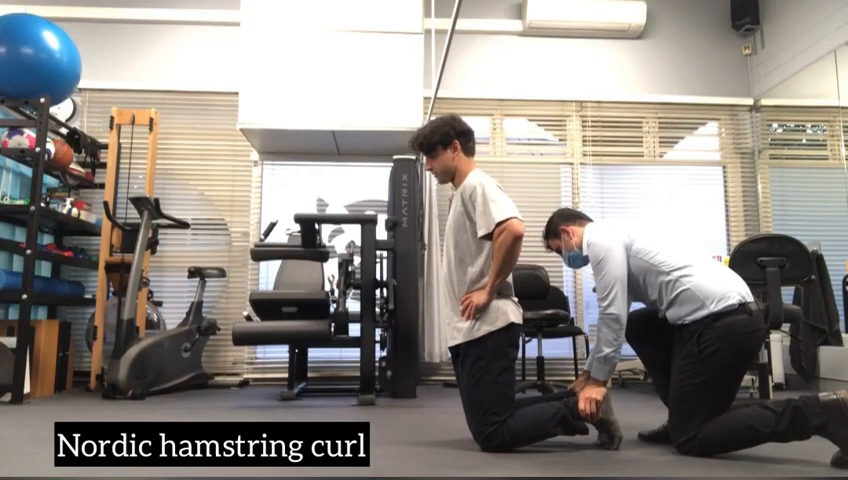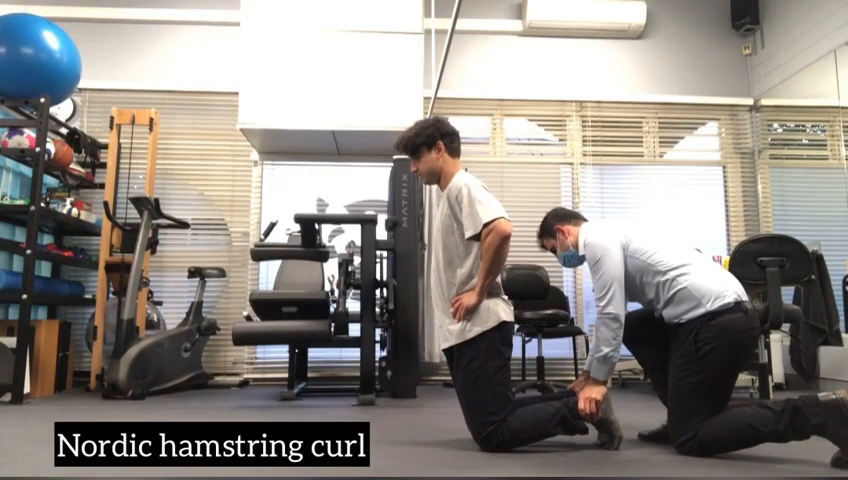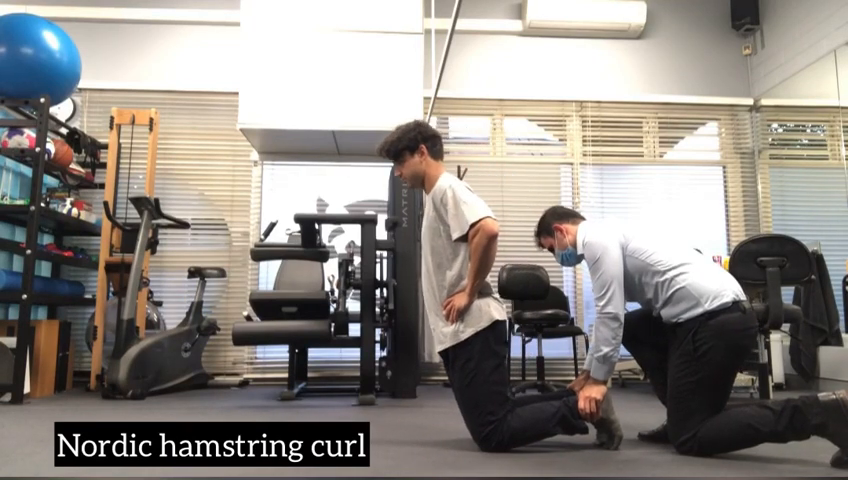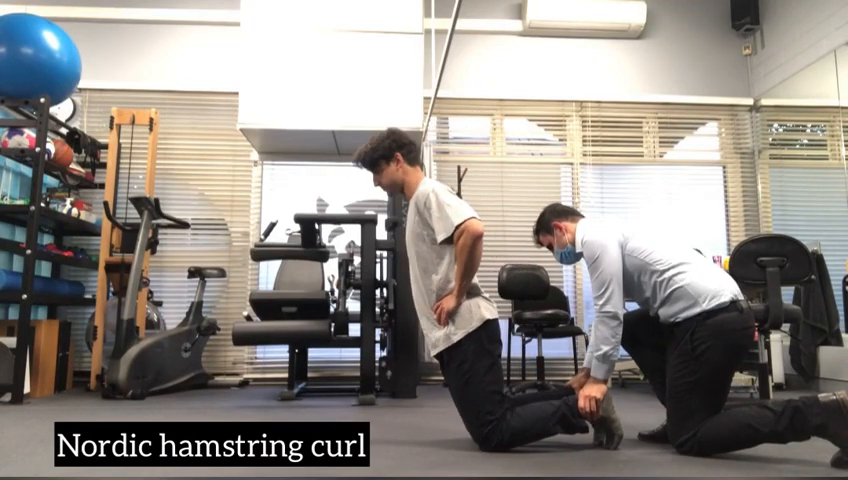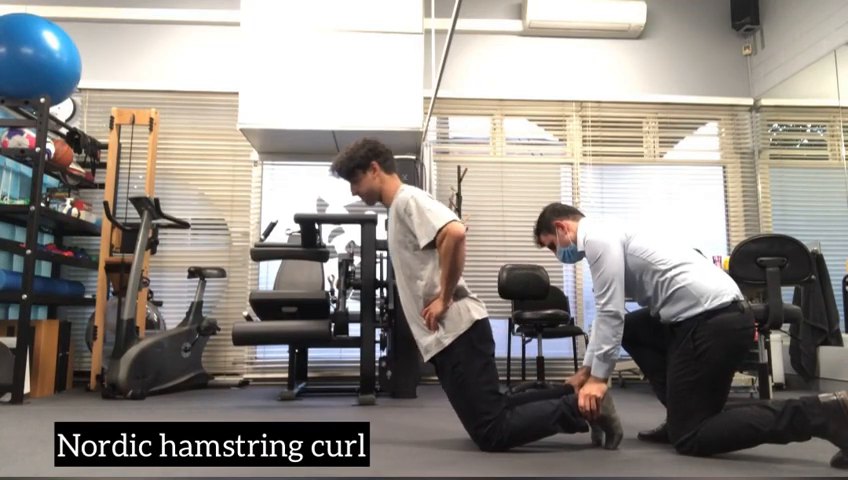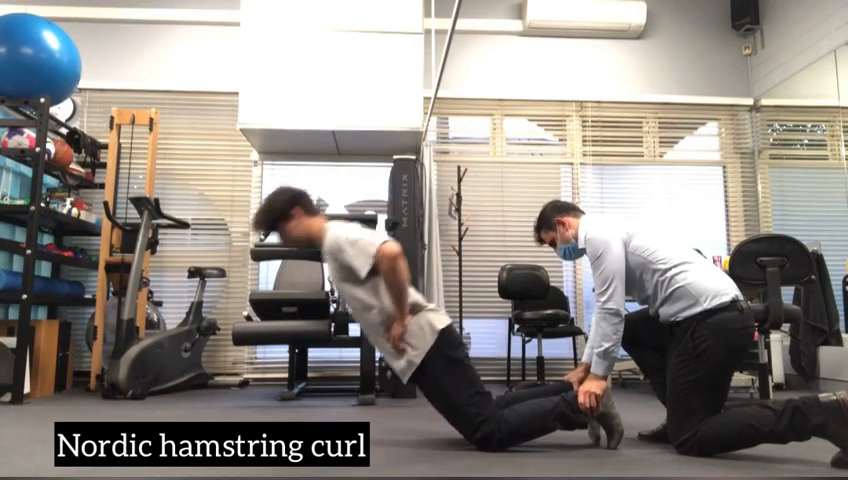
dt=0.5s
person 1, frame 1
left shoulder: (477, 185)
right shoulder: (463, 193)
left elbow: (513, 230)
left wrist: (490, 290)
left hip: (487, 325)
right hip: (471, 328)
left knee: (493, 434)
right knee: (491, 423)
right ankle: (578, 402)
person 1, frame 2
left shoulder: (462, 187)
right shoulder: (451, 193)
left elbow: (500, 230)
left wrist: (479, 291)
left hip: (479, 325)
right hip: (464, 328)
left knee: (493, 434)
right knee: (491, 420)
left ankle: (582, 408)
right ankle: (576, 402)
person 1, frame 3
left shoulder: (447, 189)
right shoulder: (436, 196)
left elbow: (488, 230)
left wrist: (469, 292)
left hip: (472, 327)
right hip: (459, 330)
left knee: (493, 434)
right knee: (492, 420)
right ankle: (577, 401)
person 1, frame 4
left shoulder: (428, 193)
right shoulder: (419, 201)
left elbow: (473, 231)
left wrist: (457, 294)
left hip: (464, 327)
right hip: (453, 331)
left knee: (492, 433)
right knee: (493, 417)
right ankle: (578, 399)
person 1, frame 5
left shoulder: (407, 200)
right shoulder: (398, 209)
left elbow: (455, 233)
left wrist: (444, 298)
left hip: (455, 329)
right hip: (446, 334)
left knee: (492, 433)
right knee: (492, 418)
right ankle: (577, 396)
person 1, frame 6
left shoulder: (338, 237)
right shoulder: (336, 243)
left elbow: (391, 254)
left wrist: (401, 318)
left hip: (424, 343)
right hip: (420, 346)
left knee: (486, 429)
right knee: (486, 416)
left ankle: (577, 403)
right ankle: (570, 394)
person 2, frame 1
left shoulder: (601, 239)
right shoulder: (612, 239)
left elbow: (612, 316)
right elbow: (617, 317)
left wrist: (597, 380)
right wrist: (588, 372)
left hip: (723, 324)
right hip: (724, 314)
left knee: (690, 439)
right knee: (636, 326)
left ankle: (821, 413)
right ankle: (683, 418)
person 2, frame 2
left shoulder: (598, 239)
right shoulder: (611, 239)
left elbow: (611, 315)
right elbow: (614, 316)
left wrist: (597, 379)
right wrist: (588, 372)
left hip: (717, 322)
right hip: (721, 315)
left knee: (690, 439)
right knee: (633, 328)
left ankle: (822, 413)
right ankle: (683, 415)
person 2, frame 3
left shoulder: (597, 239)
right shoulder: (608, 238)
left elbow: (610, 314)
right elbow: (611, 315)
left wrist: (597, 379)
right wrist: (587, 372)
left hip: (715, 323)
right hip: (720, 313)
left knee: (689, 438)
right knee: (631, 328)
left ankle: (822, 412)
right ankle: (681, 415)
person 2, frame 4
left shoulder: (596, 237)
right shoulder: (607, 237)
left elbow: (609, 313)
right elbow: (610, 314)
left wrist: (598, 378)
right wrist: (587, 370)
left hip: (712, 321)
right hip: (715, 314)
left knee: (690, 438)
right knee: (630, 330)
left ankle: (822, 413)
right ankle: (681, 414)
person 2, frame 5
left shoulder: (598, 236)
right shoulder: (608, 236)
left elbow: (611, 312)
right elbow: (607, 312)
left wrist: (598, 377)
right wrist: (586, 368)
left hip: (714, 322)
right hip: (715, 314)
left knee: (690, 438)
right knee: (630, 330)
right ankle: (681, 415)
person 2, frame 6
left shoulder: (598, 233)
right shoulder: (607, 234)
left elbow: (611, 309)
right elbow: (606, 309)
left wrist: (598, 373)
right wrist: (585, 365)
left hip: (712, 322)
right hip: (712, 315)
left knee: (690, 439)
right knee: (630, 331)
left ankle: (823, 414)
right ankle: (682, 414)
